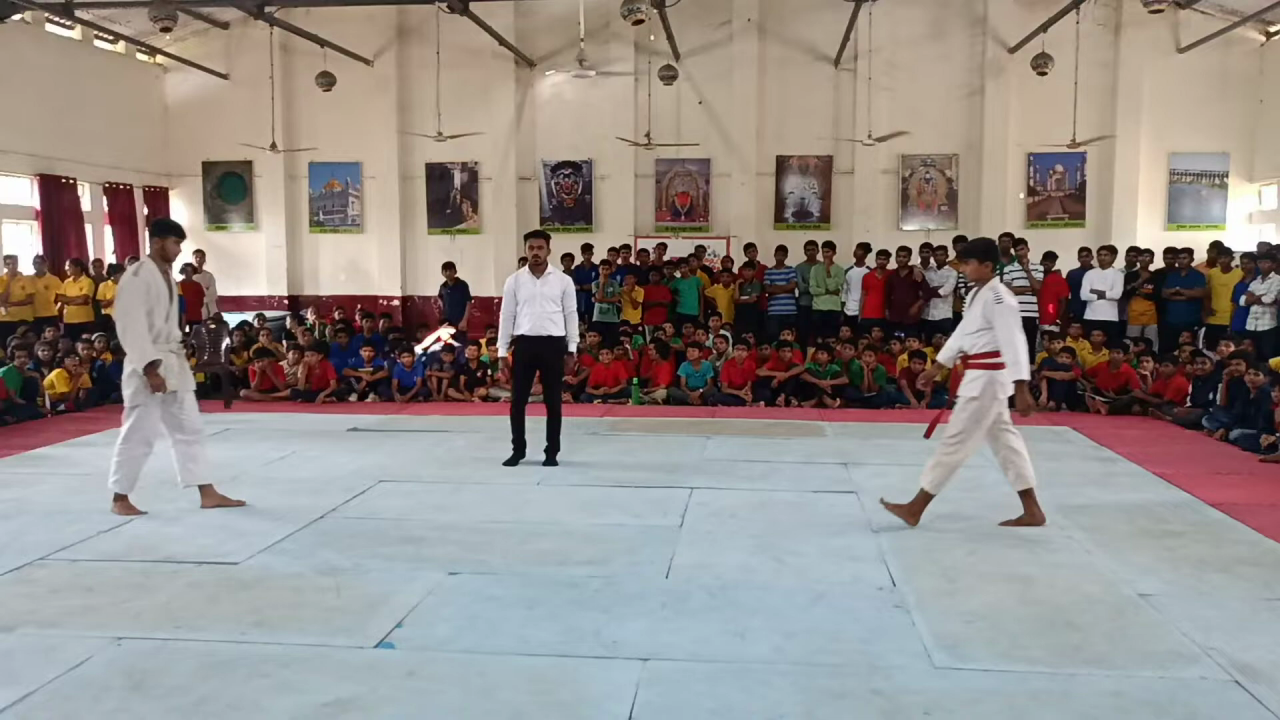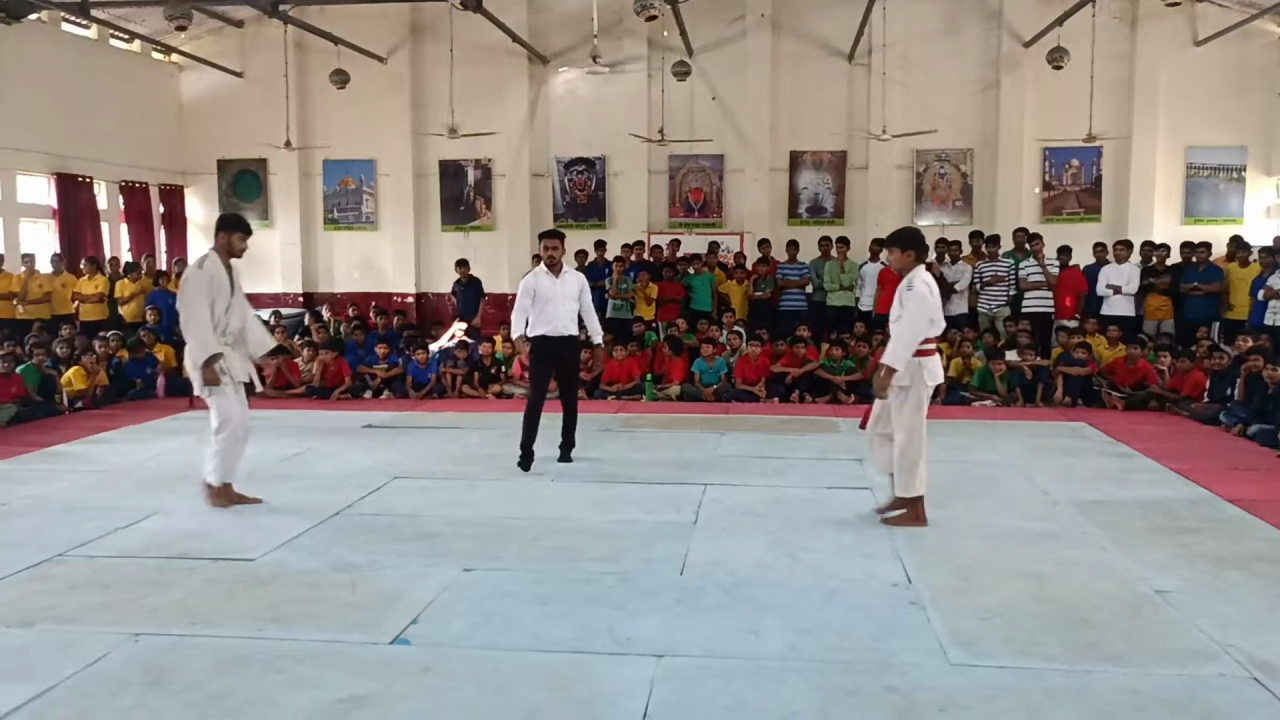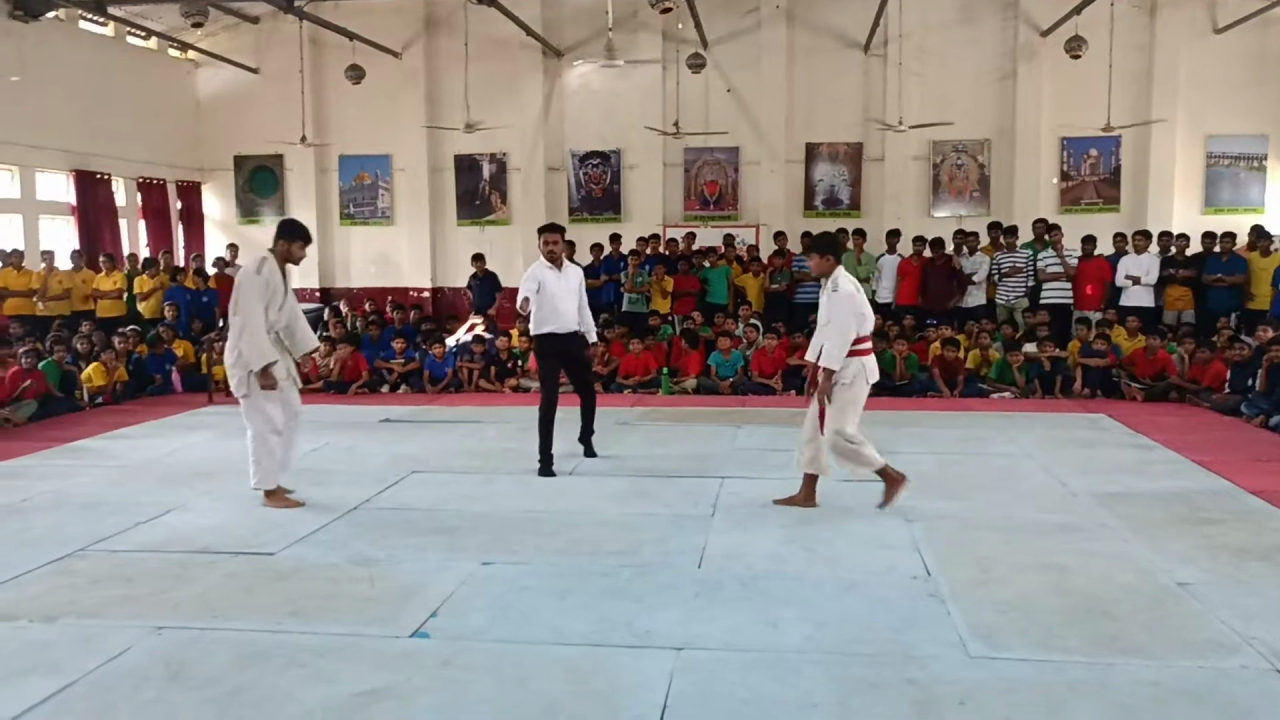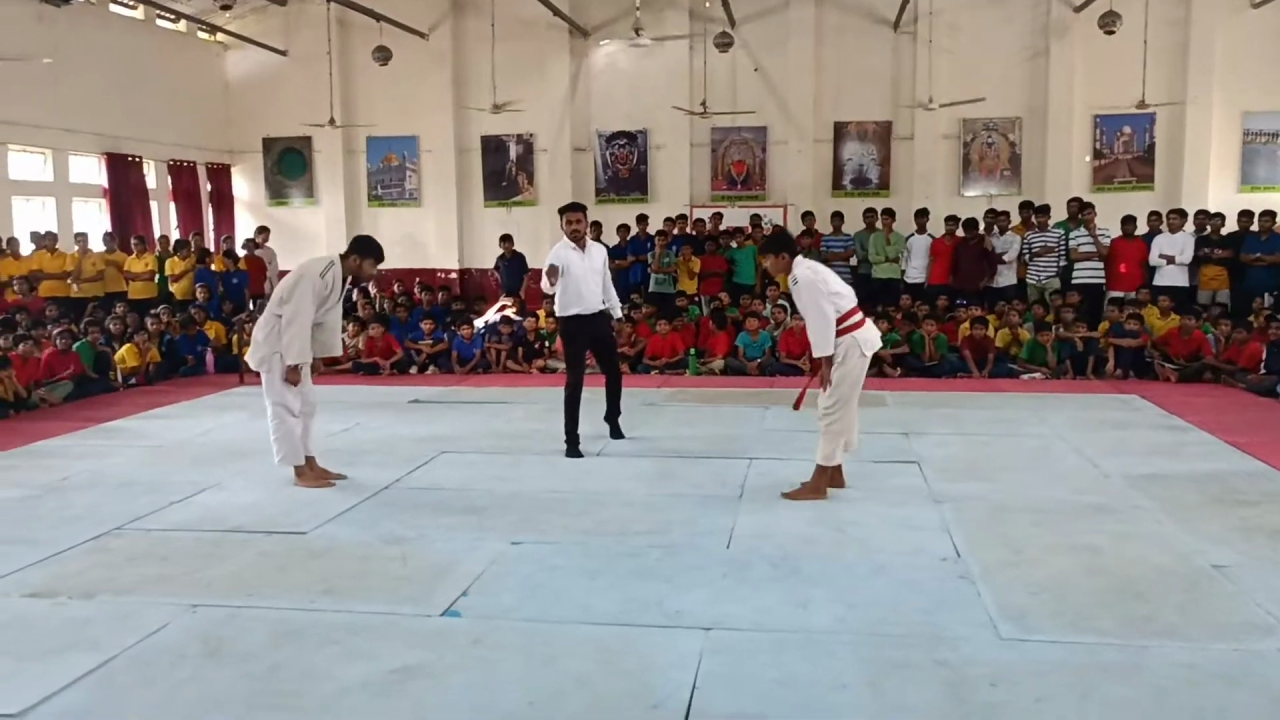
dt=0.4s
person 1, frame 1
left shoulder: (999, 298)
right shoulder: (979, 295)
left elbow: (1014, 344)
right elbow: (962, 335)
left wrist: (1021, 389)
right wrist: (936, 367)
left hip: (988, 378)
right hip: (982, 377)
left knee: (954, 440)
right knee: (1004, 440)
left ankle: (915, 509)
right ankle: (1032, 510)
person 1, frame 2
left shoulder: (915, 284)
right shoulder: (916, 281)
left elbow: (908, 334)
left wrist: (886, 371)
right wrist: (887, 369)
left hip: (913, 367)
right hip: (911, 367)
left knee: (906, 437)
right knee: (882, 429)
left ankle: (915, 510)
right ankle: (904, 494)
person 1, frame 3
left shoulder: (842, 287)
right shoulder: (832, 284)
left elbow: (841, 335)
right elbow: (824, 330)
left wrist: (827, 375)
right wrist: (814, 367)
left hip: (851, 366)
right hip: (837, 365)
left knee: (838, 432)
right knee: (816, 427)
left ankle: (891, 476)
right ankle: (806, 493)
person 1, frame 4
left shoulder: (802, 277)
right shoulder: (805, 270)
left elbow: (821, 320)
left wrist: (824, 363)
right wrist: (824, 360)
left hip: (851, 341)
right hip: (851, 338)
left knee: (834, 409)
right knee: (840, 407)
left ankle: (818, 483)
right ankle: (834, 473)
person 2, frame 1
left shoulder: (166, 275)
right shoulder: (136, 278)
right elbow: (131, 328)
right wrist: (151, 369)
left hip: (173, 361)
right hip: (149, 366)
left knee: (189, 429)
right knee: (139, 434)
left ankle: (207, 493)
right ankle: (120, 497)
person 2, frame 2
left shoulder: (231, 272)
right shoulder: (201, 271)
left elbow: (244, 316)
right elbow: (194, 321)
left wrist: (261, 351)
right wrist: (207, 363)
left hip: (230, 355)
right hip: (209, 357)
left knee: (234, 424)
right knee: (232, 423)
left ankle: (223, 488)
right ankle: (217, 487)
person 2, frame 3
left shoulder: (281, 271)
right shoulder: (256, 275)
left elbow: (291, 314)
right elbow: (249, 326)
left wrist: (303, 352)
right wrist: (263, 369)
left hip: (270, 350)
right hip: (250, 356)
left knee: (288, 414)
right knee: (266, 424)
left ankle: (271, 479)
right ankle: (270, 492)
person 2, frame 4
left shoulder: (340, 276)
right shoulder: (317, 274)
left elbow: (329, 319)
right elbow: (297, 321)
left wrist: (318, 355)
right wrist: (293, 364)
left hip: (295, 338)
right hip: (276, 337)
left knee: (305, 405)
right knee: (285, 406)
left ankle: (310, 464)
right ankle: (301, 472)
person 3, frame 1
left shoulder: (563, 281)
right shoulder: (514, 281)
left elbow: (571, 315)
right elbow: (506, 316)
left wrist: (572, 349)
right wrist: (502, 351)
left hip: (552, 344)
right hip: (524, 343)
left knee: (553, 401)
right knee: (518, 399)
left ankle: (552, 452)
right ankle: (518, 449)
person 3, frame 2
left shoulder: (578, 279)
right shoulder: (531, 280)
left elbow: (587, 311)
right elbow: (520, 310)
left wrist: (598, 342)
right wrist: (519, 333)
left hip: (569, 343)
right hip: (542, 344)
left knee: (570, 400)
right knee: (535, 398)
left ankle: (566, 448)
right ankle: (526, 453)
person 3, frame 3
left shoulder: (576, 272)
right shoulder: (535, 272)
right elbow: (525, 294)
left wrist: (592, 338)
right wrist: (524, 304)
left hip: (574, 339)
right hip: (547, 341)
left knee: (588, 392)
right knee: (549, 400)
left ankle: (586, 438)
right ankle: (545, 460)
person 3, frame 4
left shoulder: (599, 251)
right shoulder: (558, 253)
right elbow: (548, 283)
left wrist: (617, 314)
right wrist: (550, 281)
left hip: (599, 318)
right hip: (572, 323)
left knee: (613, 372)
right knee: (574, 382)
left ankle: (612, 418)
right ankle: (571, 440)
